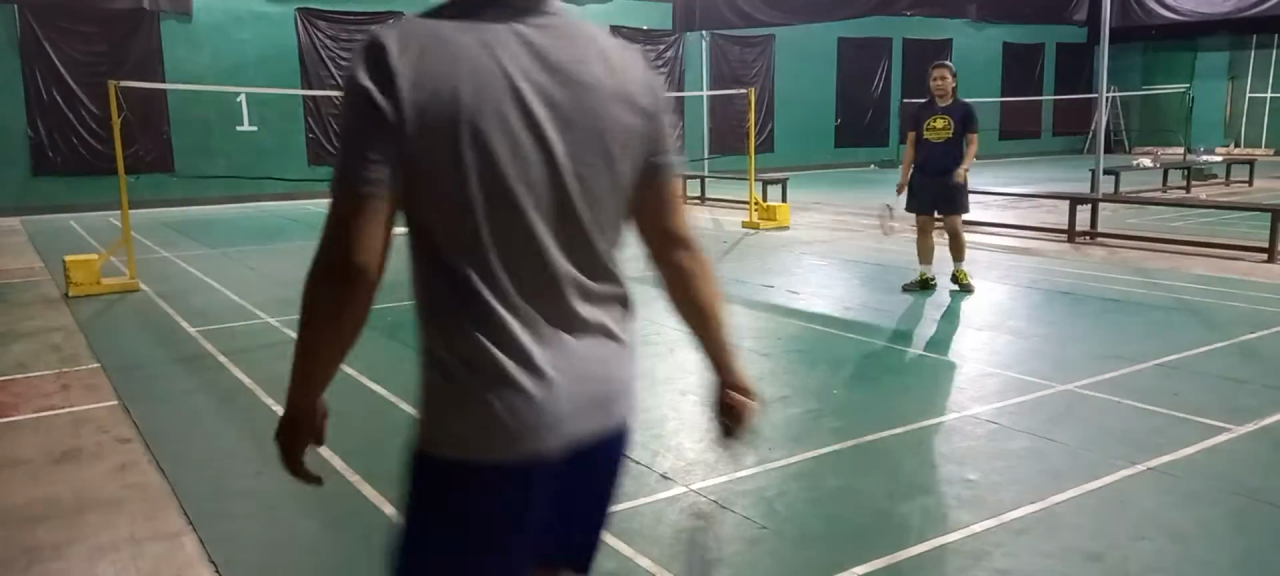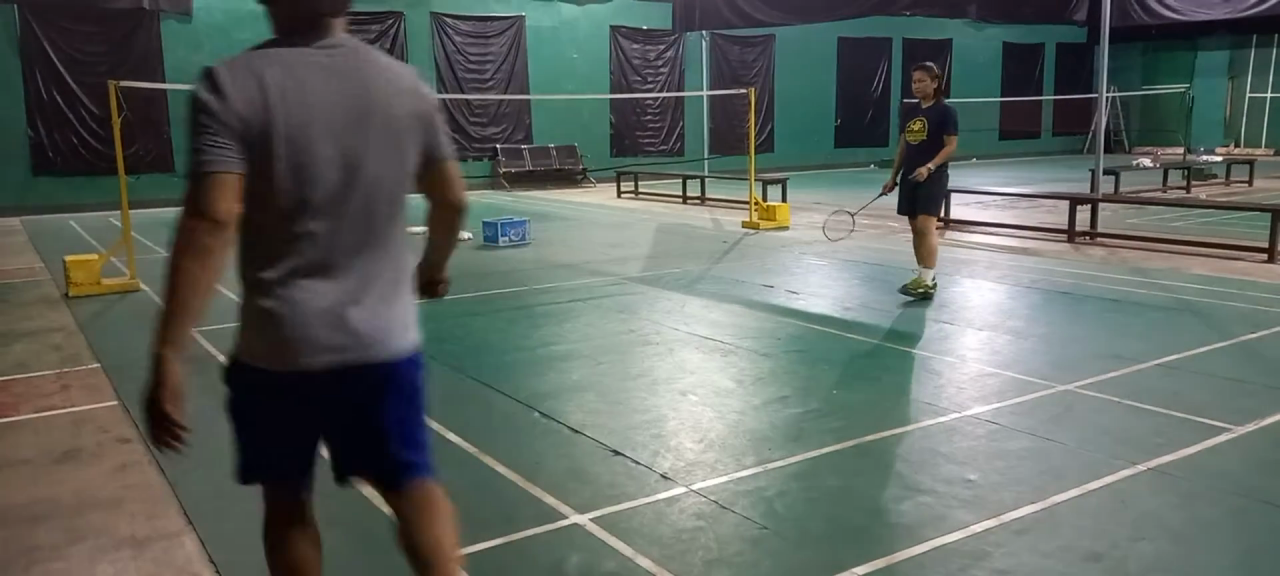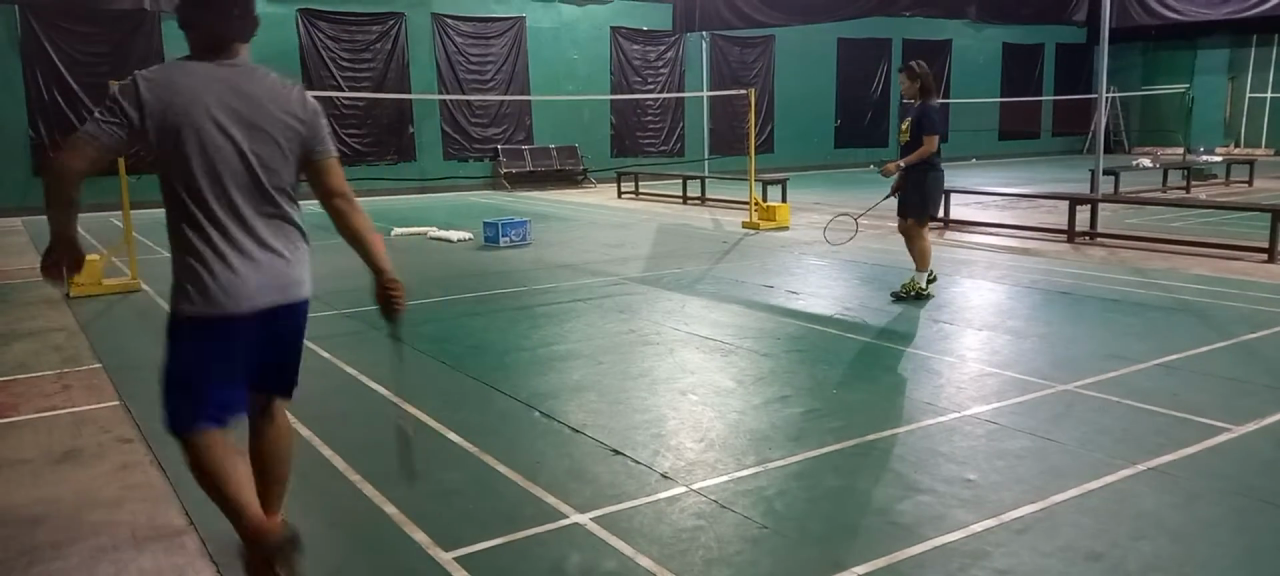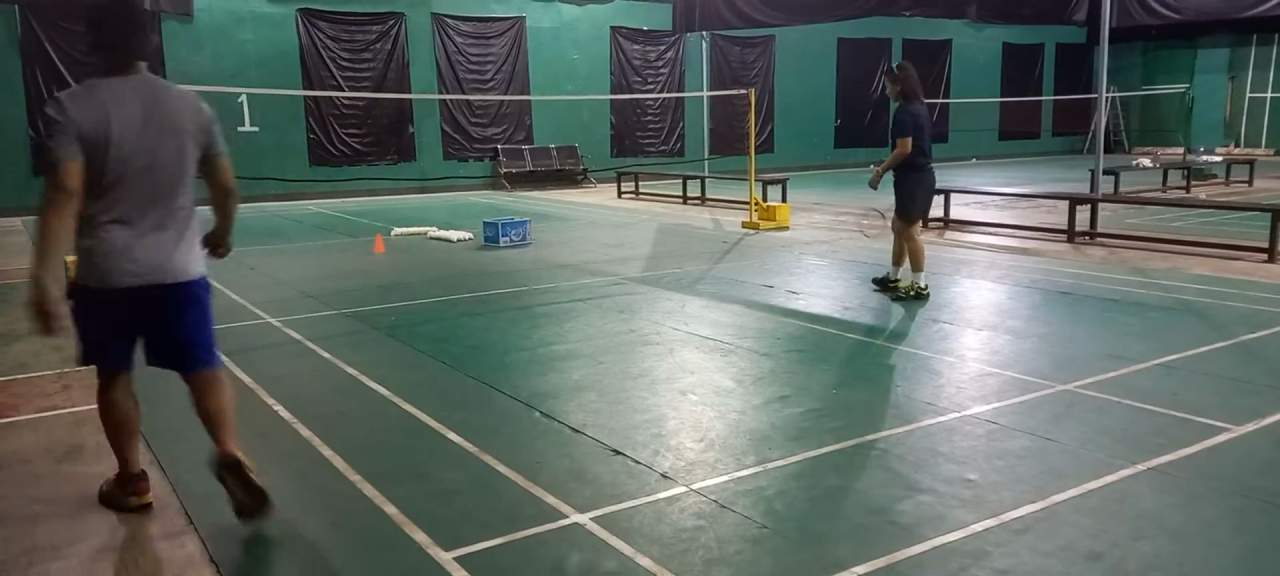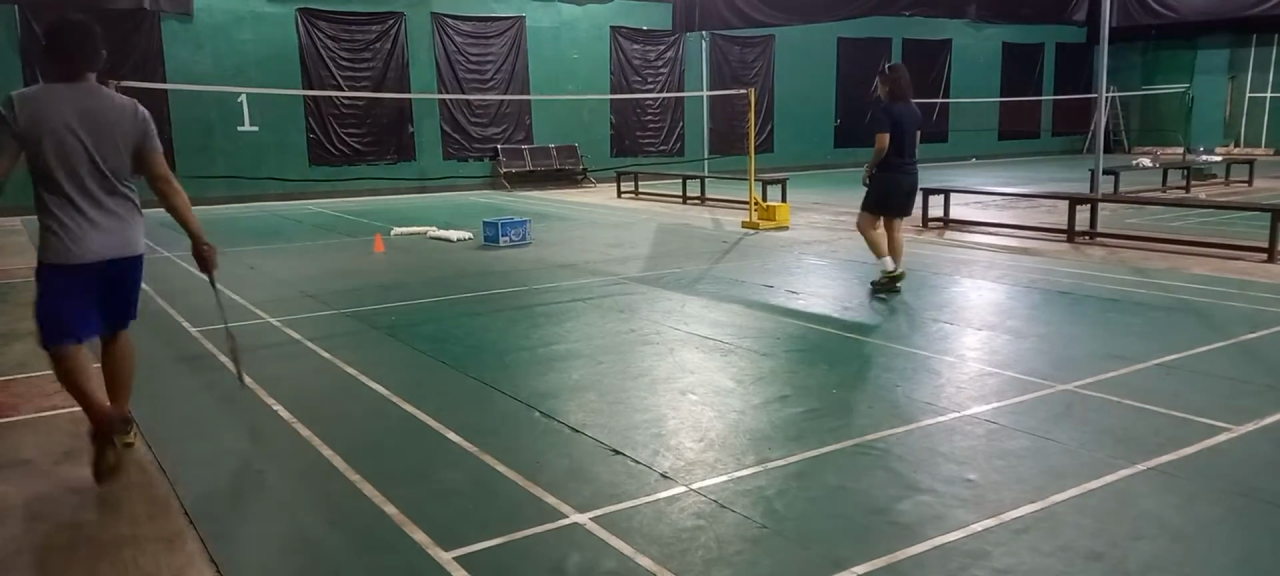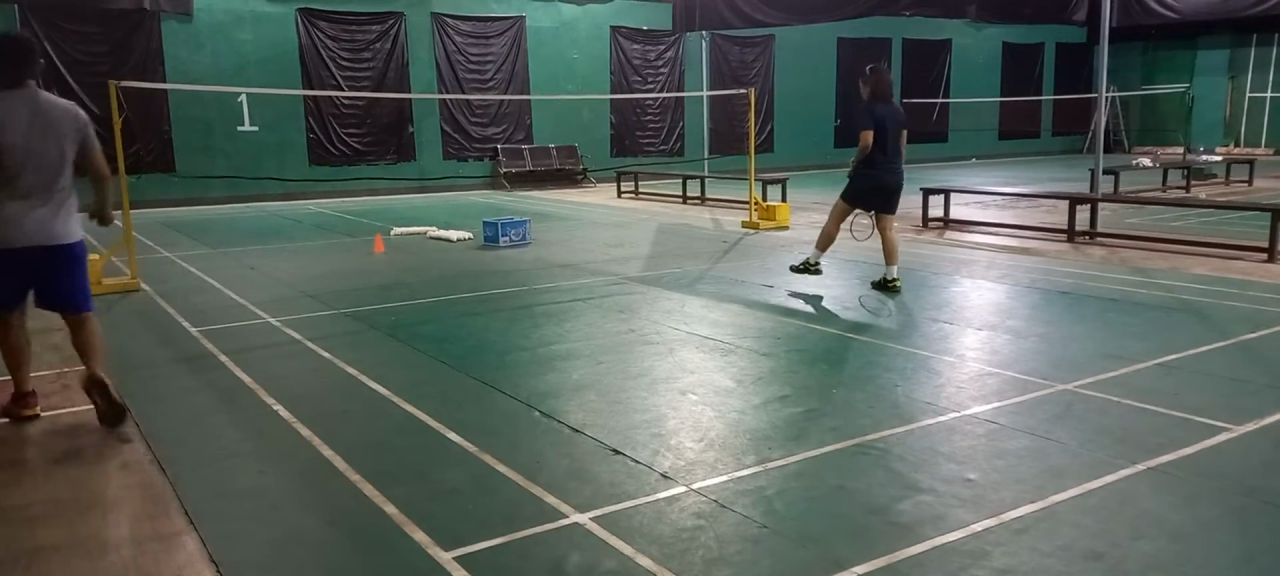
dt=0.5s
person 1, frame 1
left shoulder: (403, 61)
right shoulder: (629, 69)
left elbow: (352, 264)
right elbow: (675, 245)
left wrist: (302, 400)
right wrist: (727, 369)
left hip: (480, 424)
right hip: (598, 401)
person 1, frame 2
left shoulder: (232, 85)
right shoulder: (406, 85)
left elbow: (211, 226)
right elbow: (451, 202)
left wrist: (167, 358)
right wrist: (434, 264)
left hip: (281, 344)
right hip: (384, 338)
left knee: (287, 497)
right knee: (412, 487)
person 1, frame 3
left shoulder: (148, 91)
right shoulder: (294, 100)
left elbow: (64, 170)
right elbow: (338, 197)
left wrist: (63, 238)
right wrist: (384, 273)
left hip: (209, 297)
right hip: (285, 288)
left knee: (200, 428)
right knee: (268, 407)
right ankle: (271, 529)
person 1, frame 4
left shoulder: (73, 106)
right shoulder: (192, 106)
left elbow: (65, 194)
right elbow: (226, 189)
left wrist: (44, 278)
right wrist: (222, 232)
left hip: (107, 273)
right hip: (179, 269)
left knee: (114, 375)
right knee: (204, 369)
left ankle: (132, 479)
right ankle: (232, 456)
person 1, frame 5
right shoulder: (130, 111)
right elbow: (164, 182)
right wrist: (197, 239)
left hip: (64, 252)
right hip: (123, 247)
left knee: (65, 346)
right knee: (115, 335)
left ankle: (103, 412)
right ankle: (119, 421)
person 1, frame 6
right shoulder: (71, 114)
right elbow: (100, 173)
right wrist: (103, 208)
right hip: (61, 235)
right knee: (79, 315)
right ankle: (97, 375)
person 2, frame 1
left shoulder: (965, 110)
right shoulder: (921, 111)
left elbow: (972, 144)
right elbow: (911, 145)
left wrist: (964, 168)
right wrist: (905, 176)
left hip: (951, 178)
right hip: (923, 177)
left knee: (954, 227)
right knee: (923, 226)
left ankle: (959, 273)
right ankle: (926, 276)
person 2, frame 2
left shoulder: (945, 111)
right shoulder: (908, 111)
left elbow: (950, 146)
left wrist: (929, 167)
right wrist: (893, 176)
left hip: (933, 177)
right hip: (909, 178)
left knee: (925, 227)
right knee: (916, 229)
left ankle: (926, 283)
right ankle: (925, 277)
person 2, frame 3
left shoulder: (928, 110)
right shoulder: (915, 109)
left elbow: (930, 147)
left wrist: (899, 165)
right wrist: (900, 177)
left hip: (926, 178)
right hip: (913, 178)
left knee: (918, 229)
right knee: (905, 228)
left ankle: (921, 285)
right ankle: (924, 273)
person 2, frame 4
left shoulder: (904, 112)
right shoulder: (919, 108)
left elbow: (904, 149)
left wrist: (880, 171)
left hip: (913, 178)
right hip: (918, 176)
left knee: (909, 230)
right knee: (899, 228)
left ankle: (919, 286)
right ankle: (893, 277)
person 2, frame 5
left shoulder: (885, 110)
right shoulder: (913, 110)
left elbow: (882, 146)
right elbow: (914, 143)
left wrist: (868, 168)
left hip: (888, 176)
right hip: (909, 175)
left knee: (866, 225)
right knee: (894, 227)
left ankle: (890, 269)
right ankle: (894, 277)
person 2, frame 6
left shoulder: (869, 109)
right shoulder: (898, 111)
left elbow: (866, 143)
right elbow: (902, 144)
left wrist: (855, 163)
left hip: (870, 175)
right hip: (894, 176)
left knee: (835, 218)
right knee: (887, 228)
left ankle: (813, 262)
right ankle: (891, 278)
